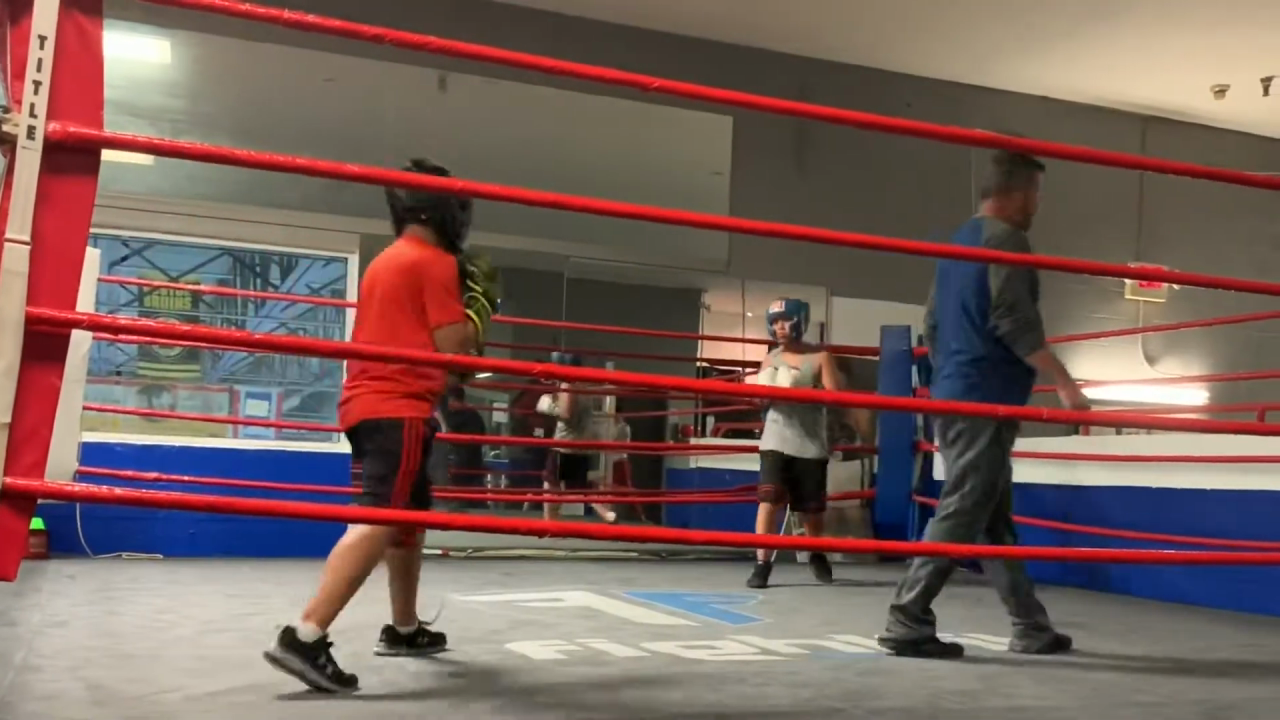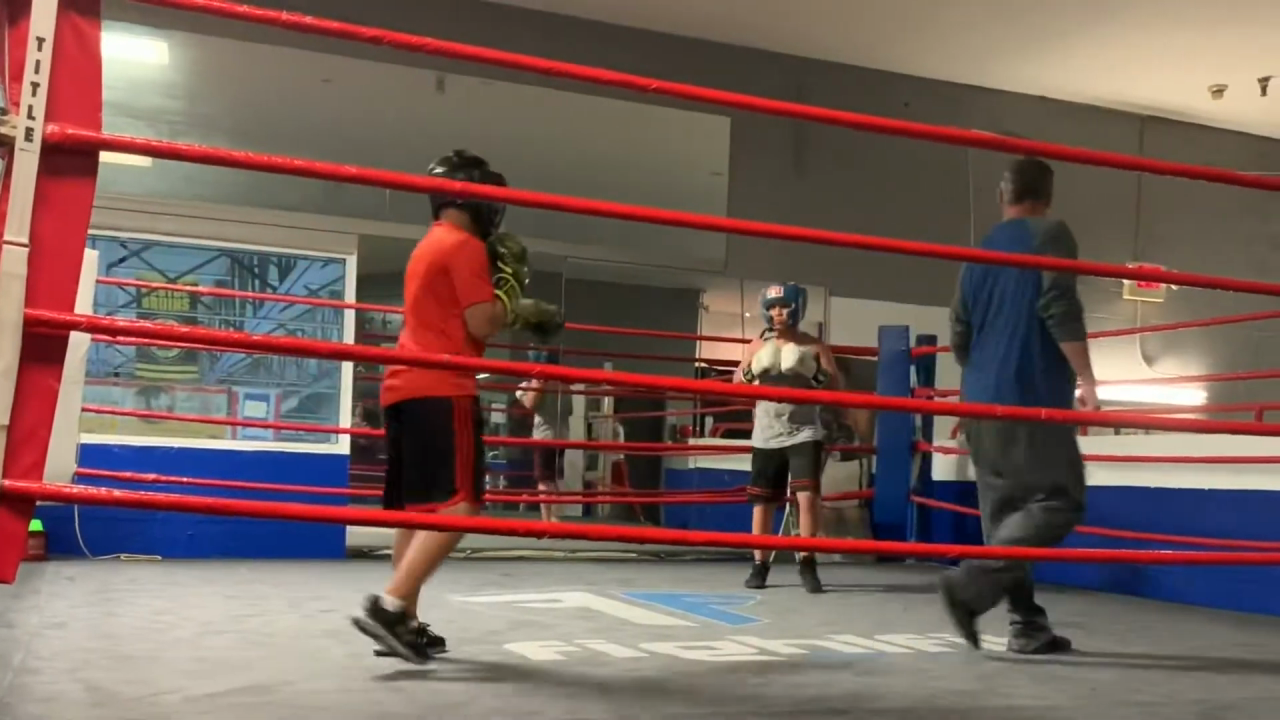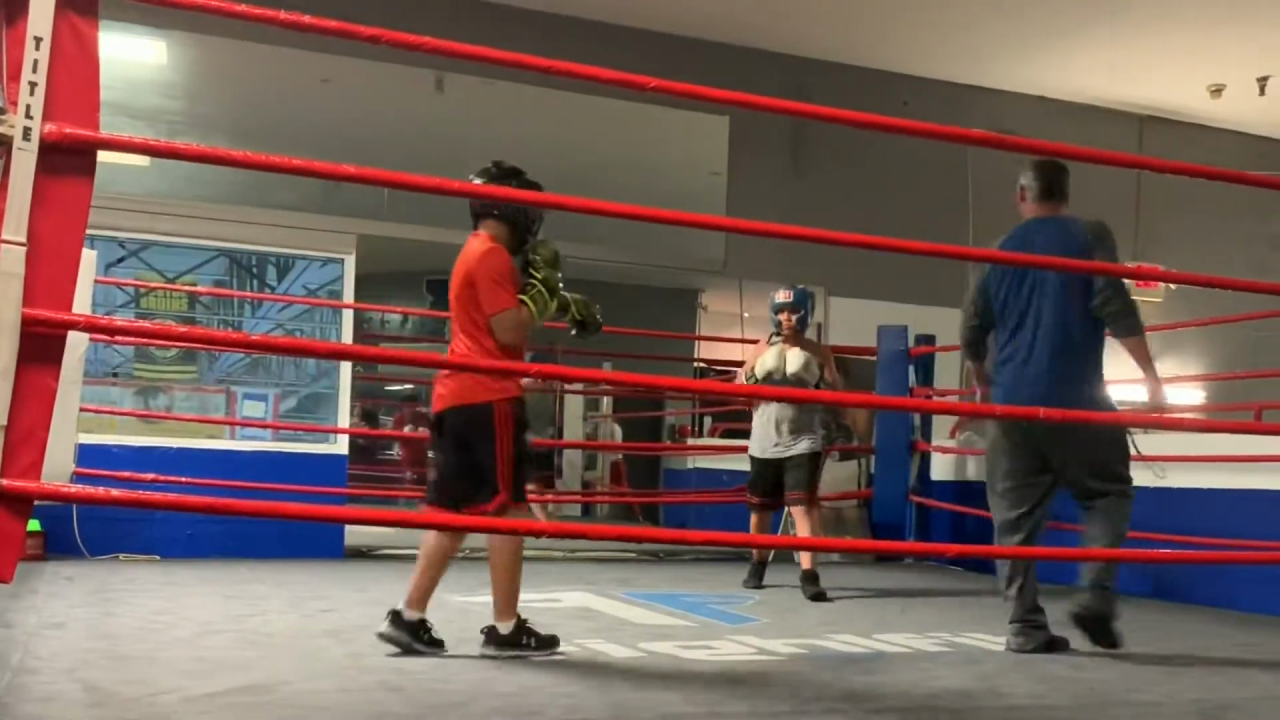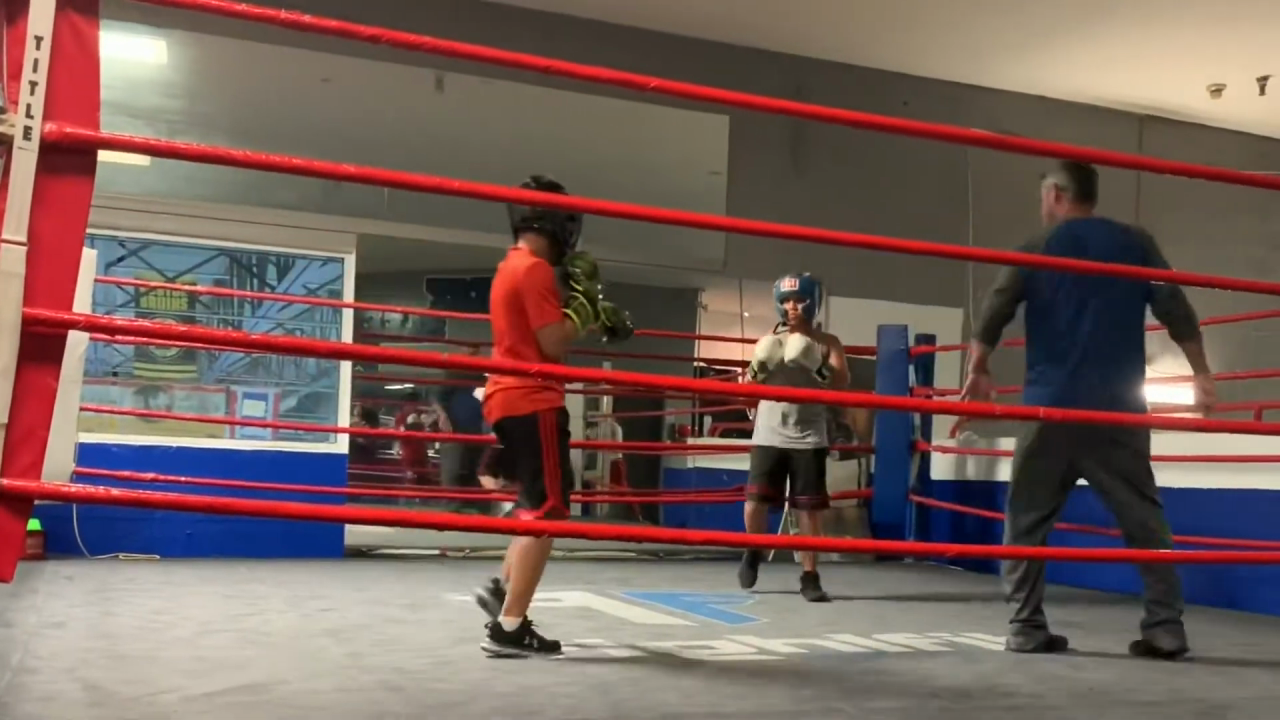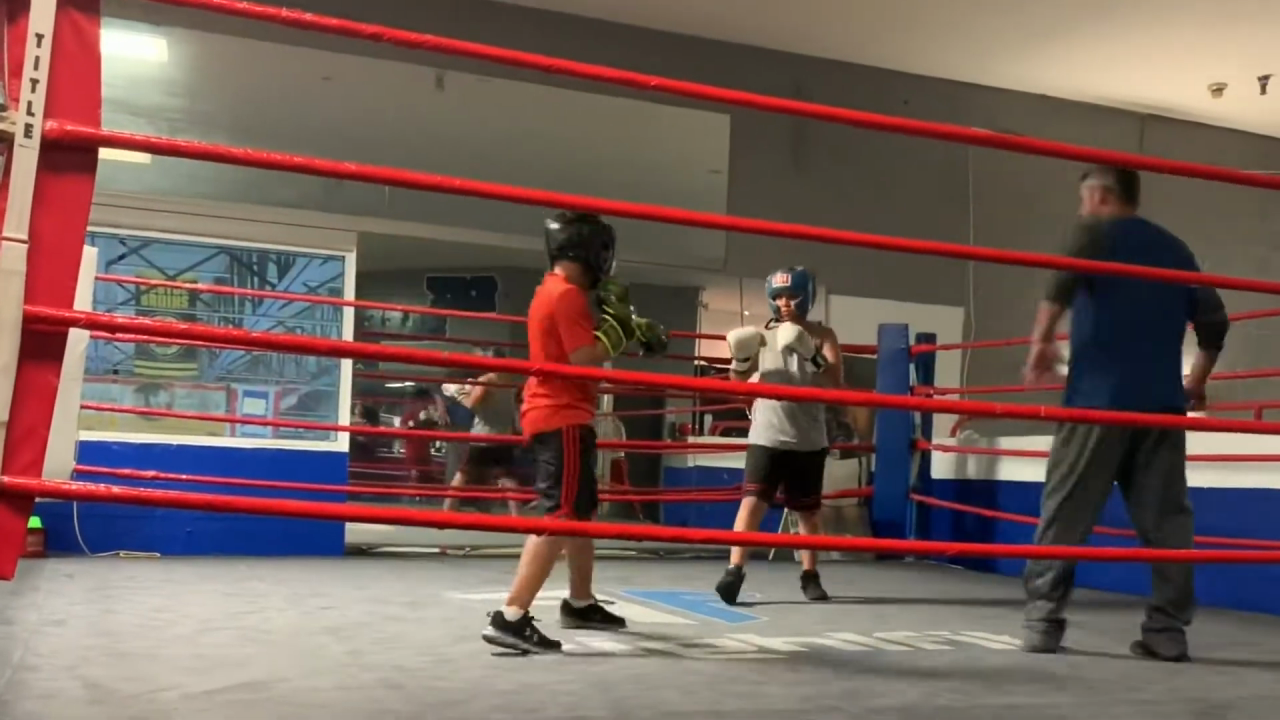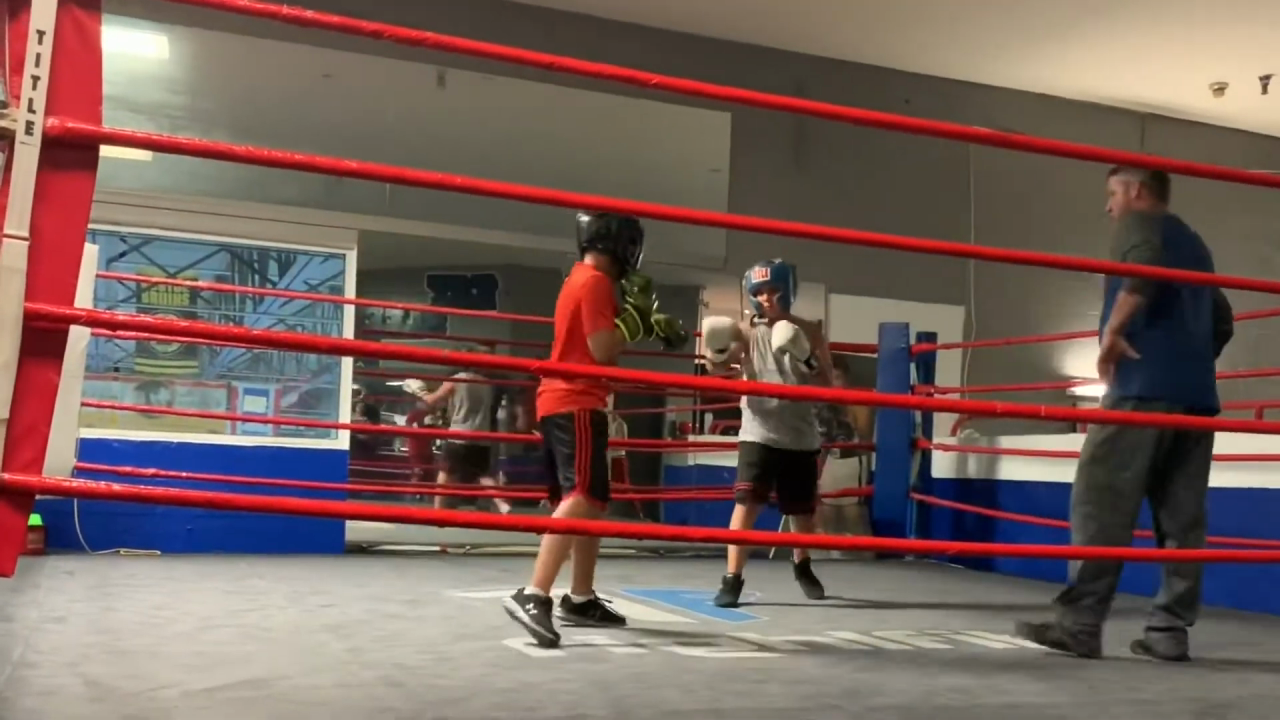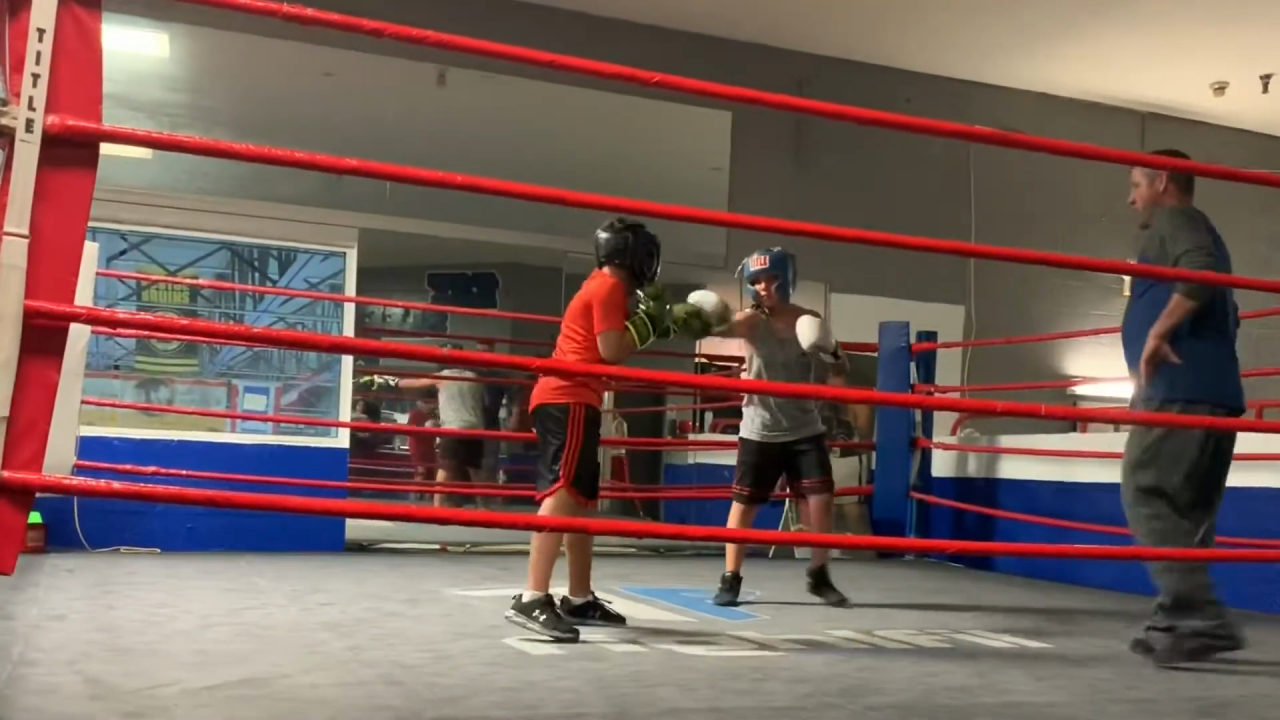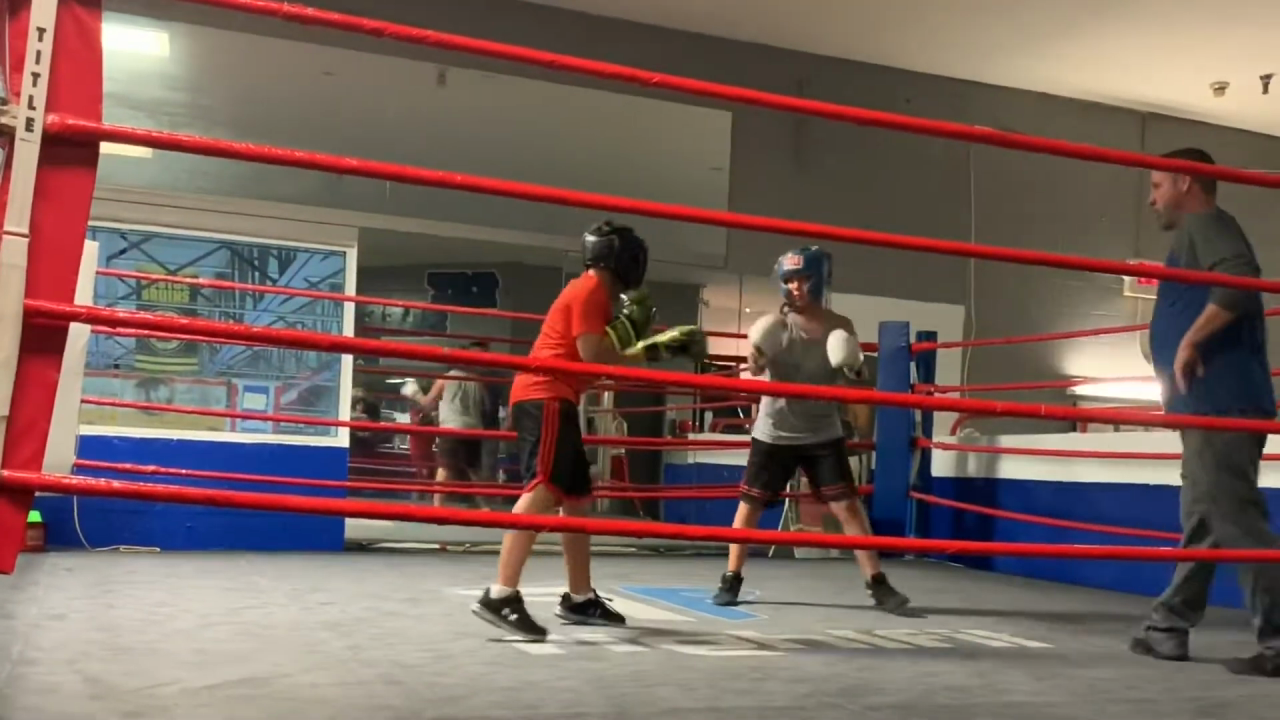
dt=0.2s
person 1, frame 1
left shoulder: (957, 243)
right shoulder: (1005, 238)
left elbow: (934, 328)
right elbow: (1015, 323)
right wrist: (1064, 383)
left hip: (956, 393)
right hip: (985, 398)
left knee: (993, 516)
right knee: (962, 511)
left ankle: (1030, 626)
right ankle: (908, 621)
person 1, frame 2
left shoulder: (979, 252)
right shoulder: (1052, 234)
left elbow: (959, 334)
right elbow: (1061, 310)
right wrist: (1086, 377)
left hip: (982, 399)
right hip: (1034, 397)
left knee: (1003, 511)
right knee: (1058, 502)
left ankle: (1028, 625)
right ankle: (972, 583)
person 1, frame 3
left shoulder: (1001, 250)
right shoulder: (1090, 234)
left elbow: (972, 327)
right elbow: (1114, 305)
left wrist: (982, 380)
right wrist: (1149, 372)
left hip: (1011, 401)
right hip: (1074, 398)
left knee: (1015, 515)
right knee: (1110, 493)
left ankle: (1025, 625)
right ankle: (1094, 595)
person 1, frame 4
left shoulder: (1040, 246)
right shoulder: (1136, 243)
left elbow: (997, 306)
right elbow: (1175, 310)
left wrist: (977, 369)
right wrist: (1201, 373)
left hip: (1049, 404)
right hip: (1117, 405)
left knee: (1027, 517)
right knee: (1142, 515)
left ankle: (1026, 626)
right ankle: (1164, 626)
person 1, frame 5
left shoulder: (1093, 231)
right shoulder: (1176, 249)
left elbow: (1064, 278)
right elbow: (1213, 321)
left wrist: (1041, 340)
right wrist: (1198, 377)
left hip: (1098, 398)
right hip: (1163, 400)
left knee: (1065, 511)
right knee: (1166, 517)
left ankle: (1042, 621)
right ankle: (1168, 631)
person 1, frame 6
left shoulder: (1138, 223)
right shoulder: (1196, 245)
left elbow: (1142, 268)
right elbow: (1222, 324)
left wrist: (1112, 331)
left hip: (1144, 388)
right hip: (1198, 396)
left knee: (1102, 500)
right knee: (1183, 515)
left ankle: (1080, 621)
right ankle: (1170, 629)
person 1, frame 7
left shoulder: (1169, 219)
right shoulder: (1196, 229)
left elbow: (1200, 273)
right elbow: (1223, 313)
left wrist: (1155, 333)
left hip: (1177, 391)
right hip: (1219, 394)
left knee: (1148, 496)
right knee: (1190, 513)
left ankle: (1202, 620)
right ankle: (1169, 629)
person 1, frame 8
left shoulder: (1203, 223)
right shoulder: (1207, 230)
left wrist: (1188, 341)
left hip: (1217, 399)
right hip: (1233, 398)
left knee: (1232, 516)
right knee: (1203, 519)
right ankle: (1168, 627)
person 2, frame 1
left shoulder: (382, 263)
right shoulder: (436, 263)
right elbow: (451, 344)
right wrist: (480, 298)
left hip: (364, 403)
right hip: (400, 408)
left knee: (409, 515)
right knee: (380, 521)
left ankle: (405, 628)
right ankle: (304, 635)
person 2, frame 2
left shoulder: (430, 246)
right shoulder: (466, 245)
right elbow: (481, 324)
left wrist: (528, 310)
right wrist: (510, 276)
left hip: (404, 387)
right hip: (440, 389)
left knee: (416, 507)
right knee: (461, 502)
left ankle: (404, 621)
right ankle: (391, 603)
person 2, frame 3
left shoulder: (473, 254)
right shoulder: (492, 256)
left elbow: (506, 313)
right elbow: (510, 331)
left wrist: (569, 305)
right wrist: (543, 282)
left hip: (455, 396)
right hip: (487, 396)
left knee: (455, 510)
right knee: (504, 506)
left ankle: (409, 616)
right ankle: (505, 628)
person 2, frame 4
left shoulder: (512, 266)
right shoulder: (535, 269)
right elbow: (556, 343)
left wrist: (596, 311)
right wrist: (584, 295)
left hip: (509, 401)
right hip: (532, 403)
left knee: (539, 508)
right knee: (547, 511)
left ankle: (505, 586)
right ankle: (509, 627)
person 2, frame 5
left shoulder: (550, 290)
right shoulder: (568, 295)
right elbow: (587, 361)
left wrist: (633, 328)
right wrist: (618, 320)
left hip: (549, 415)
right hip: (563, 418)
left knee: (582, 512)
right knee: (561, 516)
left ankle: (580, 602)
right ankle: (511, 617)
person 2, frame 6
left shoulder: (583, 280)
right shoulder: (595, 283)
right elbow: (603, 350)
left wrist: (654, 321)
right wrist: (636, 310)
left hip: (563, 402)
right hip: (574, 404)
left knee: (591, 501)
right knee: (582, 497)
left ankle: (581, 598)
right ankle: (533, 595)
person 2, frame 7
left shoulder: (600, 287)
right shoulder: (610, 286)
left elbow: (616, 336)
right elbow: (613, 350)
left wrist: (675, 318)
right wrist: (648, 318)
left hip: (563, 399)
right hip: (569, 399)
left knee: (580, 499)
right knee: (564, 494)
left ankle: (580, 599)
right ankle: (532, 600)
person 2, frame 8
left shoulder: (587, 292)
right shoulder: (592, 288)
left elbow: (617, 356)
right elbow: (592, 354)
left wrist: (663, 343)
right wrist: (629, 322)
left hip: (552, 399)
right hip: (546, 396)
left knee: (577, 498)
right knee: (542, 490)
left ankle: (580, 598)
right ankle: (500, 596)
person 3, frame 1
left shoulder: (820, 358)
right shoulder: (770, 359)
left elbow: (836, 396)
left wrist: (806, 390)
left hip: (812, 445)
right hip: (776, 442)
left knee: (812, 510)
right knee: (769, 501)
left ankle: (818, 555)
right ankle: (762, 564)
person 3, frame 2
left shoulder: (815, 346)
right shoulder: (759, 344)
left elbow: (836, 386)
right elbow: (737, 383)
left wrist: (813, 373)
right wrist: (753, 370)
left hip: (804, 432)
right hip: (767, 435)
left knee: (807, 495)
right knee: (763, 502)
left ankle: (807, 560)
right ankle: (760, 565)
person 3, frame 3
left shoulder: (819, 353)
right shoulder: (763, 349)
right elbow: (739, 386)
left wrist: (815, 380)
right wrist: (756, 375)
left hip: (803, 442)
right hip: (765, 444)
left knee: (803, 506)
right knee: (760, 509)
left ankle: (809, 575)
right ankle: (758, 563)
person 3, frame 4
left shoulder: (828, 343)
right shoulder: (770, 341)
left elbow: (842, 385)
left wrist: (817, 366)
right wrist: (757, 367)
left hip: (809, 438)
right hip: (769, 436)
left knee: (809, 508)
right knee: (755, 504)
left ankle: (810, 576)
right ankle: (753, 550)
person 3, frame 5
left shoulder: (822, 335)
right shoulder: (762, 336)
left elbow: (836, 380)
right elbow: (738, 384)
left wrist: (811, 357)
right wrist: (740, 361)
left hip: (809, 437)
right hip: (767, 433)
left knee: (808, 510)
right knee: (753, 500)
left ankle: (809, 575)
right ankle: (733, 574)
person 3, frame 6
left shoulder: (809, 331)
right shoulder: (747, 332)
left elbow: (825, 382)
right elbow: (719, 369)
left wrist: (804, 357)
right wrist: (717, 350)
left hip: (802, 437)
right hip: (759, 432)
left knee: (803, 513)
right knee: (747, 503)
left ankle: (802, 565)
right ankle: (732, 580)
person 3, frame 7
left shoulder: (812, 321)
right shoulder: (752, 320)
left elbow: (838, 375)
right elbow: (728, 327)
left wrist: (830, 353)
left hip: (805, 428)
right hip: (760, 429)
left knee: (820, 499)
right knee: (744, 502)
left ankle: (818, 573)
right ankle: (731, 579)
person 3, frame 8
left shoulder: (840, 326)
right shoulder: (777, 323)
left elbow: (853, 380)
right elbow: (756, 369)
left wrist: (854, 369)
right wrist: (758, 349)
left hip: (823, 432)
right hip: (776, 430)
left knee: (847, 504)
right knee: (751, 502)
left ankle: (878, 584)
right ankle: (731, 578)
